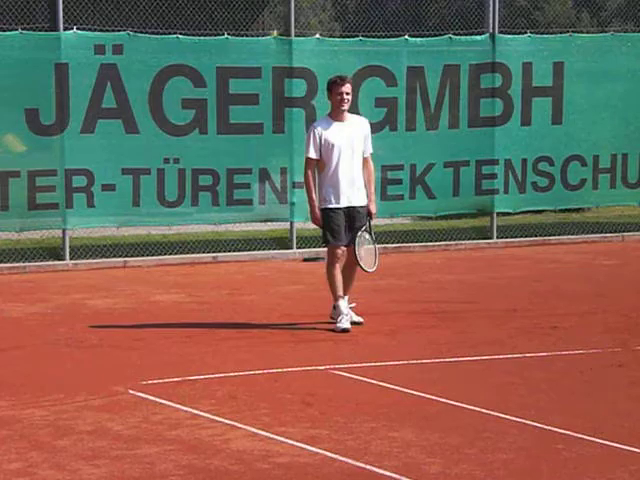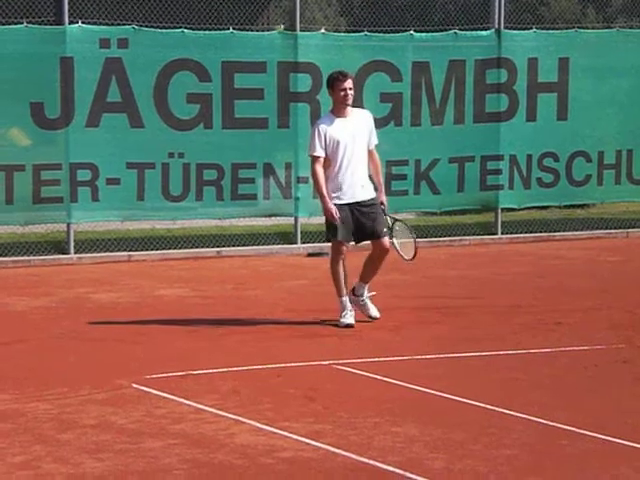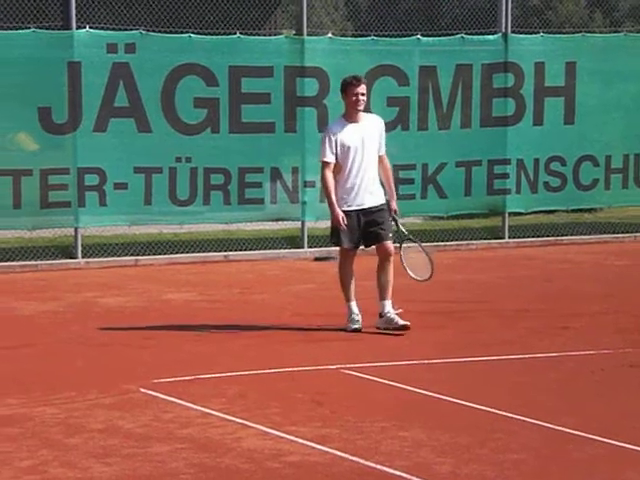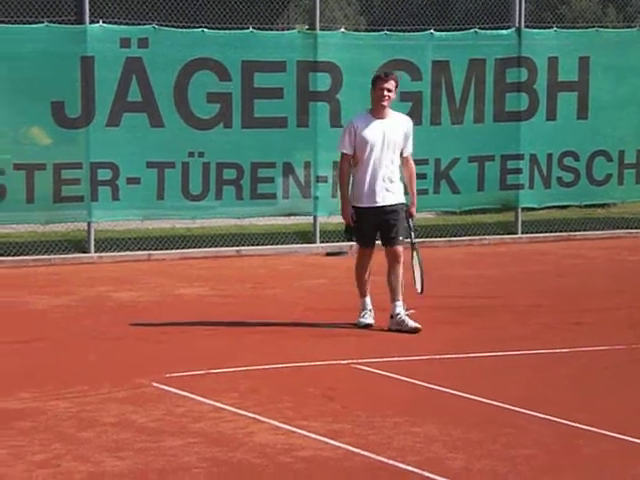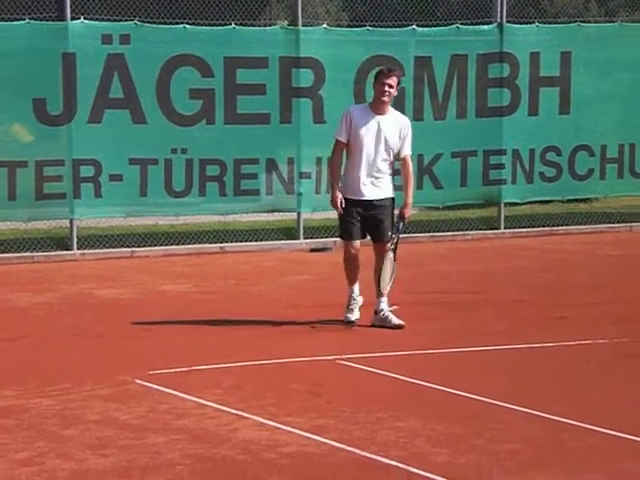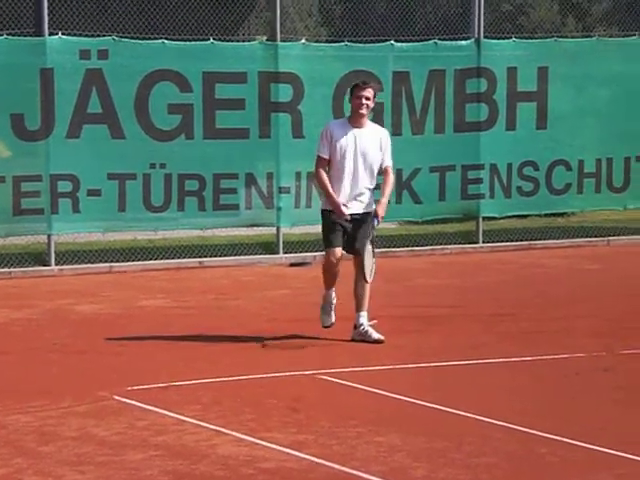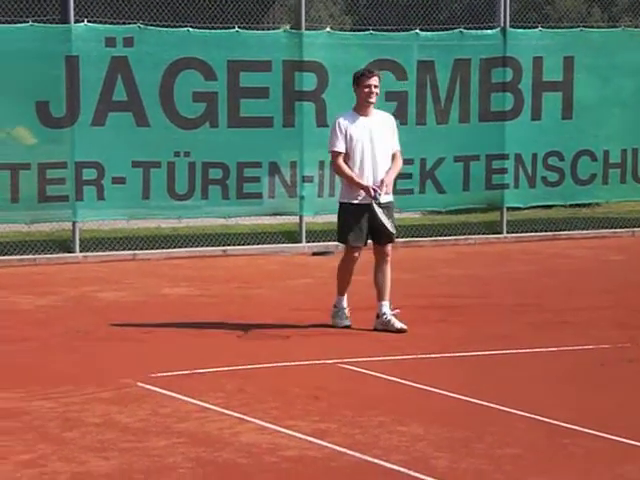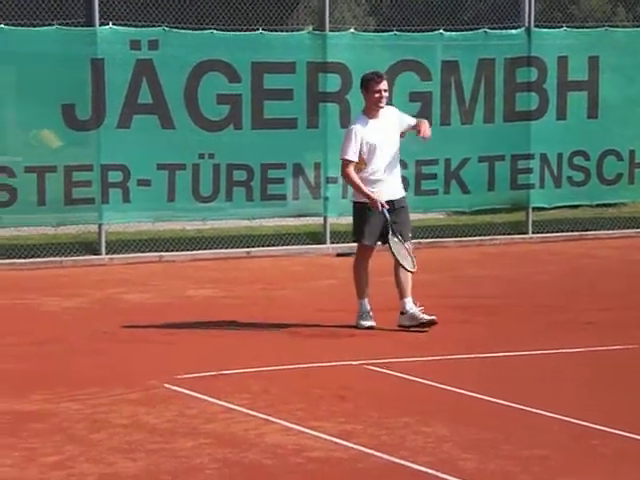
dt=0.3s
person 1, frame 1
left shoulder: (362, 124)
right shoulder: (318, 129)
left elbow: (367, 163)
right elbow: (310, 169)
left wrist: (371, 198)
right wrist: (313, 204)
left hip: (358, 202)
right hip: (331, 203)
left knee: (355, 256)
right knee: (336, 255)
left ankle: (342, 304)
right ankle: (341, 311)
person 1, frame 2
left shoulder: (365, 117)
right shoulder: (322, 126)
right elbow: (317, 166)
left wrist: (381, 189)
right wrist: (325, 201)
left hip: (366, 196)
right hip: (339, 200)
left knee: (382, 246)
right knee: (339, 251)
left ankle: (360, 291)
right ankle: (346, 307)
person 1, frame 3
left shoulder: (377, 123)
right shoulder: (333, 131)
left elbow: (383, 161)
right elbow: (327, 172)
left wrist: (392, 197)
right wrist: (334, 207)
left hip: (376, 202)
right hip: (347, 206)
left knee: (387, 252)
right knee: (347, 257)
left ankle: (386, 314)
right ankle: (353, 313)
person 1, frame 4
left shoulder: (404, 123)
right shoulder: (356, 124)
left elbow: (407, 163)
right elbow: (345, 165)
left wrist: (413, 200)
right wrist: (345, 203)
left hip: (394, 201)
right hip: (362, 202)
left knee: (396, 255)
right knee: (364, 255)
left ankle: (397, 314)
right ankle: (366, 308)
person 1, frame 5
left shoulder: (402, 123)
right shoulder: (353, 113)
left elbow: (406, 163)
right elbow: (337, 153)
left wrist: (408, 201)
right wrist: (334, 188)
left hip: (382, 197)
right hip: (351, 196)
left knee: (383, 251)
right knee: (352, 249)
left ankle: (381, 310)
right ankle: (354, 295)
person 1, frame 6
left shoulder: (381, 135)
right shoulder: (332, 129)
left elbow: (387, 173)
right elbow: (320, 168)
left wrist: (383, 202)
right wrist: (333, 199)
left hip: (364, 211)
right hip: (335, 209)
left knee: (363, 265)
right knee: (333, 257)
left ankle: (361, 324)
right ankle: (329, 296)
person 1, frame 7
left shoulder: (388, 120)
right shoulder: (342, 122)
left elbow: (397, 157)
right elbow: (337, 163)
left wrist: (390, 176)
right wrist: (362, 185)
left hip: (384, 200)
right hip: (353, 201)
left knee: (384, 254)
right knee: (352, 254)
left ankle: (384, 314)
right ankle: (340, 306)
person 1, frame 8
left shoulder: (394, 115)
right shoulder: (356, 129)
left elbow: (416, 124)
right elbow: (347, 170)
left wrist: (422, 124)
right wrist: (369, 196)
left hip: (396, 196)
right hip: (368, 200)
right knee: (364, 252)
left ankle: (408, 310)
right ankle: (364, 310)
